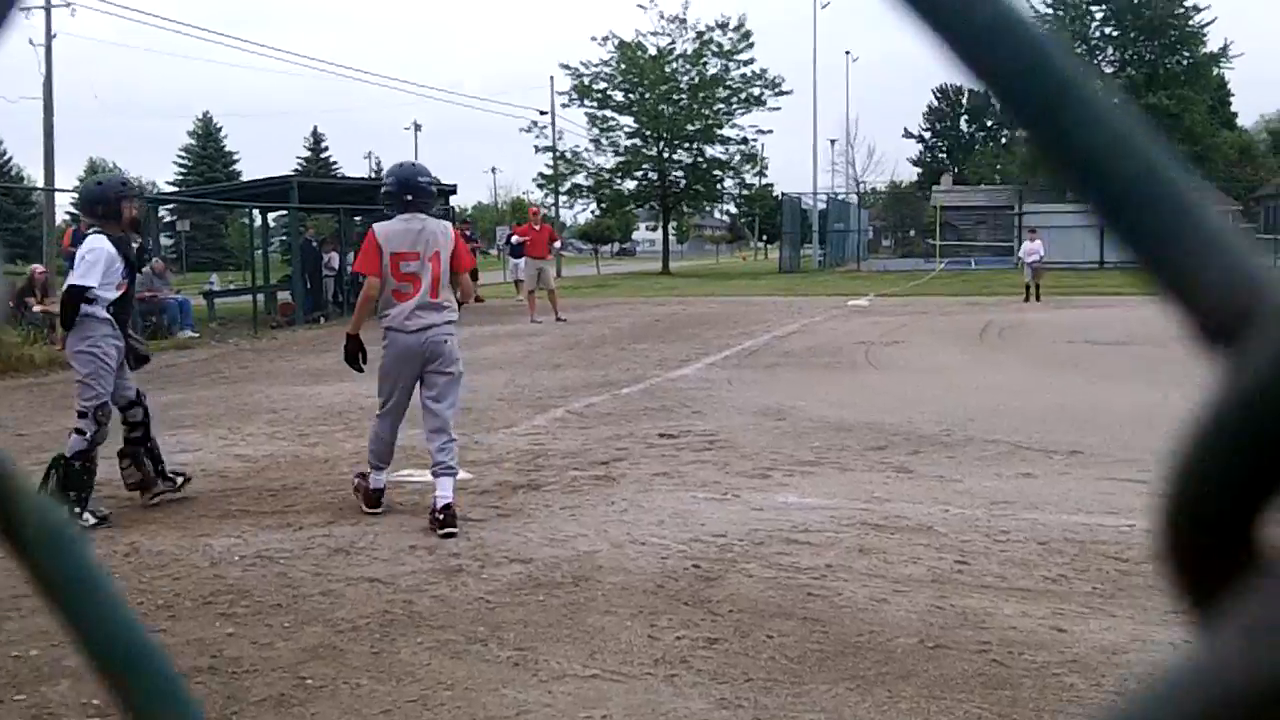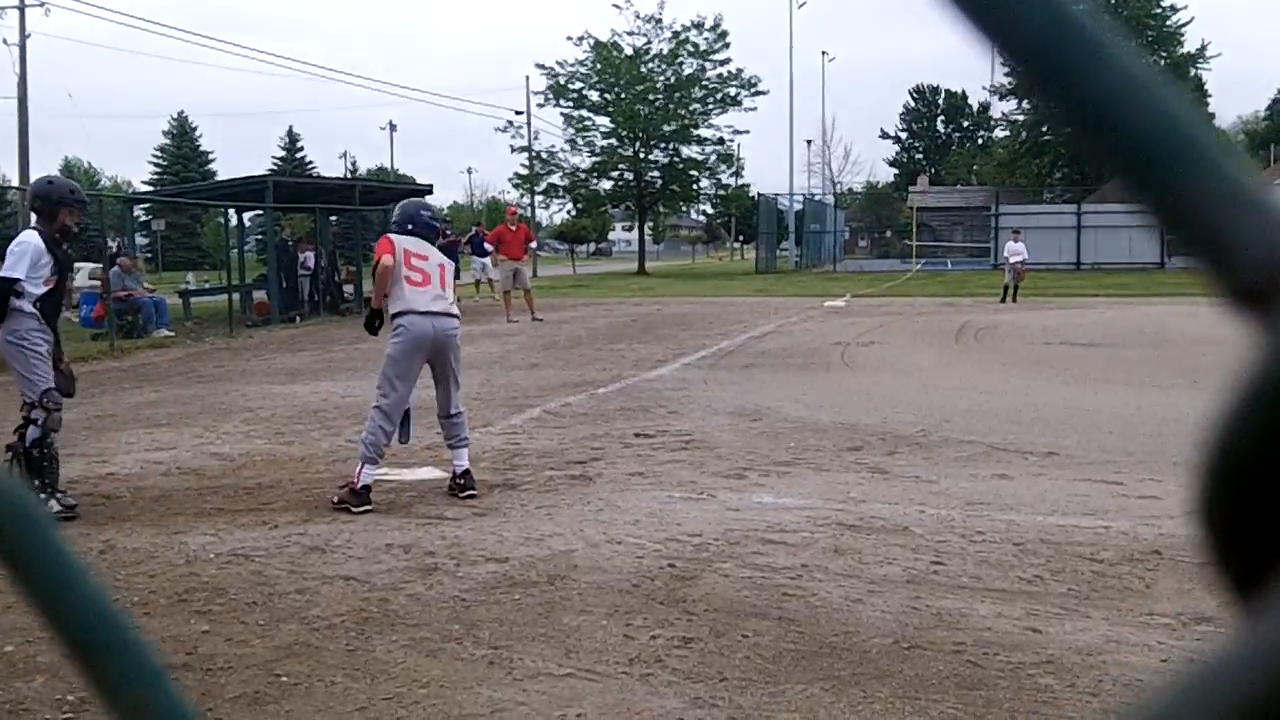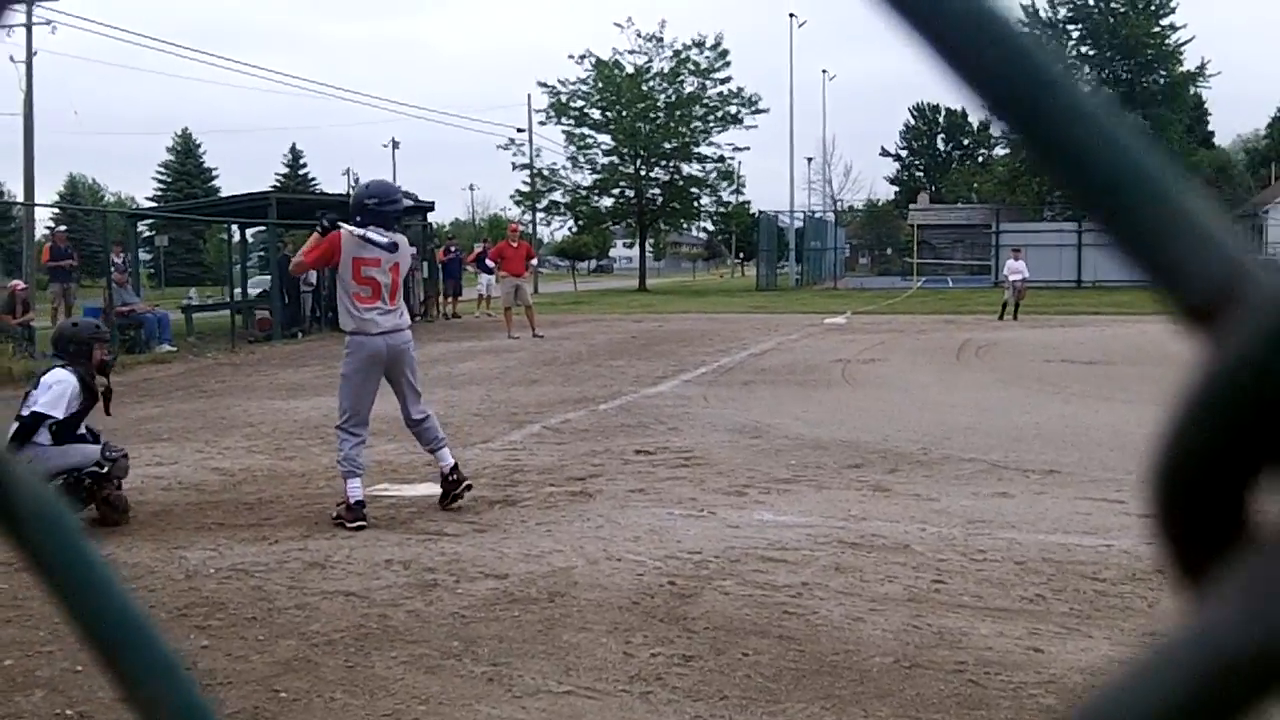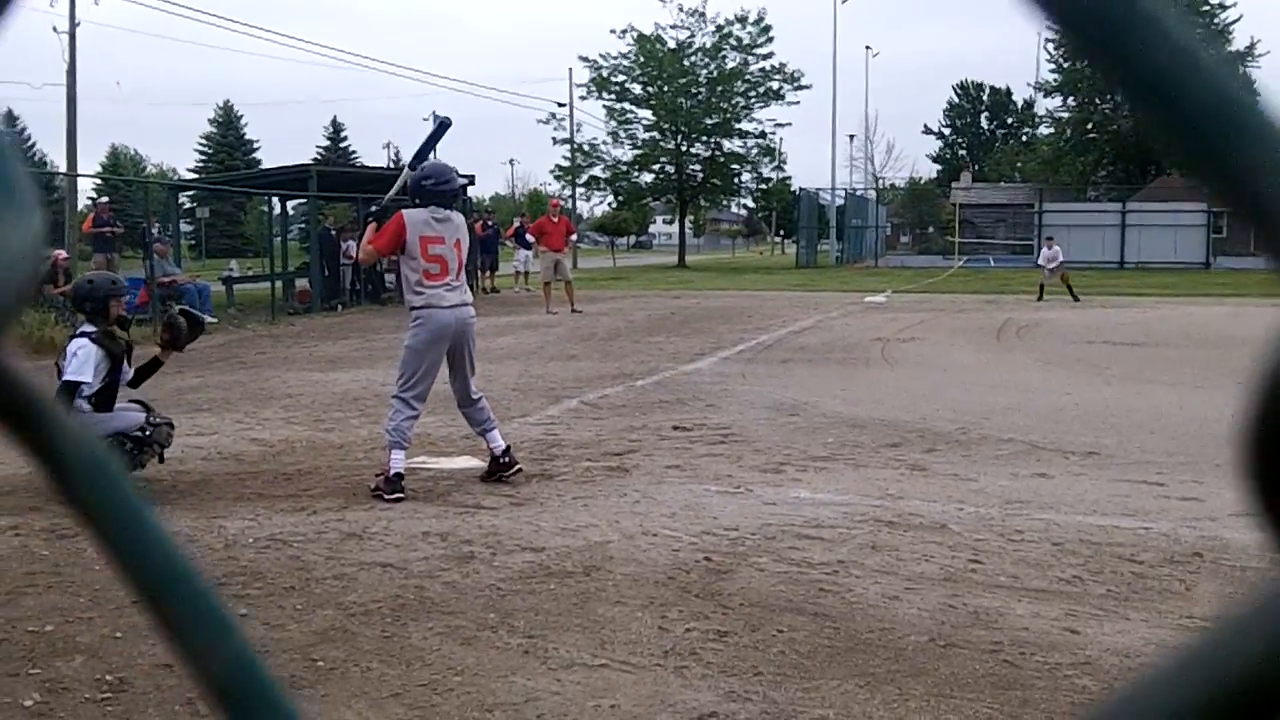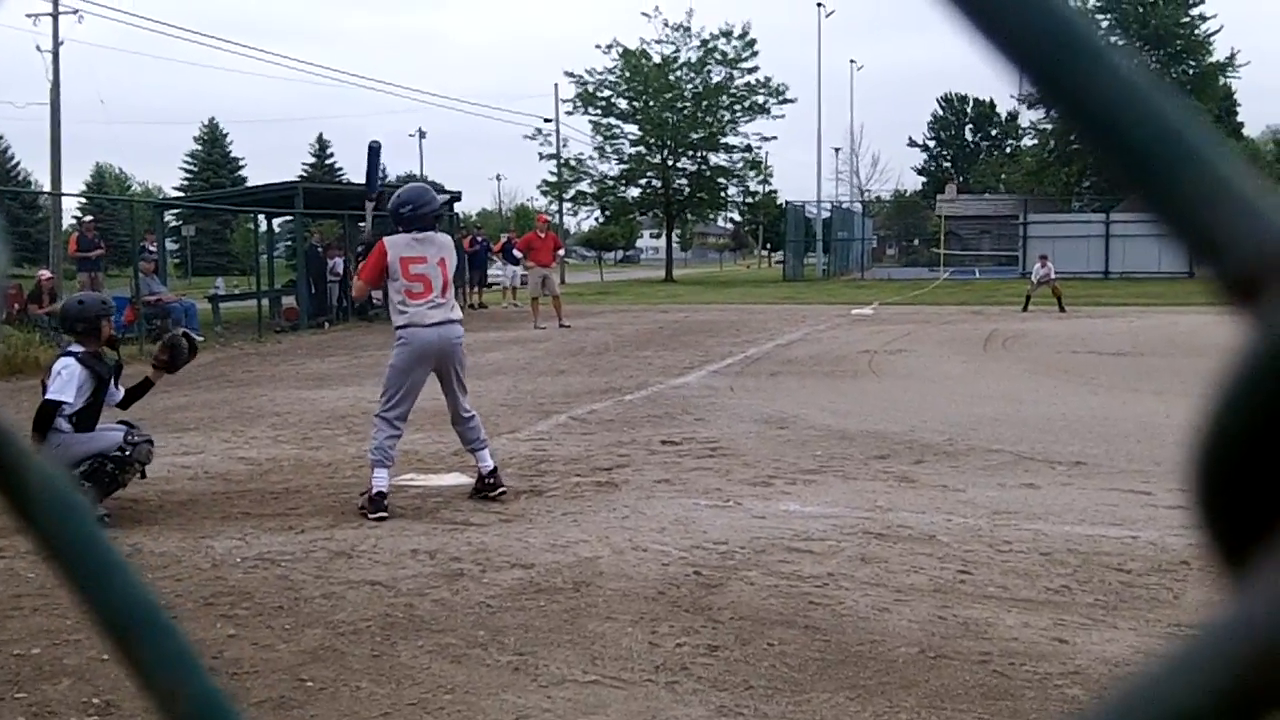
dt=1s
person 1, frame 1
left shoulder: (380, 232)
right shoulder: (446, 231)
left elbow: (371, 290)
right elbow: (466, 288)
left wrist: (352, 334)
left hip: (400, 336)
right hip: (441, 334)
left knee: (389, 416)
right knee: (440, 421)
left ankle: (374, 489)
right ankle: (444, 504)
person 1, frame 2
left shoulder: (391, 241)
right shoulder: (441, 257)
left elbow: (386, 264)
left wrist: (376, 307)
left hip: (412, 324)
right hip: (449, 324)
left knee: (387, 406)
right knee: (451, 404)
left ankle: (361, 486)
right ankle: (462, 474)
person 1, frame 3
left shoulder: (341, 239)
right shoulder: (402, 245)
left elbow: (296, 267)
left wrist: (320, 231)
left hip: (362, 342)
right hip: (400, 338)
left knee: (352, 424)
right knee: (417, 412)
left ankle: (354, 503)
right ankle: (450, 473)
person 1, frame 4
left shoulder: (406, 220)
right shoulder: (459, 221)
left elbow: (365, 257)
left wrist: (372, 222)
left hip: (429, 317)
right hip: (464, 314)
left knee: (408, 397)
right knee: (467, 391)
left ankle: (393, 476)
right ankle: (502, 456)
person 1, frame 5
left shoulder: (388, 246)
right shoulder: (446, 242)
left elbow: (359, 292)
left wrist: (363, 259)
left hip: (413, 337)
right hip: (451, 333)
left knee: (389, 417)
right knee: (461, 408)
left ankle: (378, 494)
right ankle: (489, 475)
person 2, frame 1
left shoulder: (112, 244)
right shoulder: (100, 246)
left elbow: (72, 288)
right elbow: (72, 293)
right wrist: (67, 331)
left hip: (111, 339)
right hip: (96, 339)
left knee: (134, 408)
right knee: (93, 418)
left ankle: (151, 480)
right ankle: (70, 503)
person 2, frame 2
left shoulder: (52, 245)
right shoulder: (30, 241)
left wrist: (56, 351)
left hip: (39, 333)
left knee: (38, 405)
right knee: (45, 405)
left ankle: (32, 482)
right ankle: (41, 490)
person 2, frame 3
left shoulder: (83, 381)
right shoulder: (65, 379)
left elbow: (80, 434)
right elbow: (31, 421)
left hip: (41, 451)
right hip: (29, 455)
left knee: (90, 440)
right knee: (116, 460)
person 2, frame 4
left shoulder: (109, 339)
right shoulder: (87, 344)
left elbow: (132, 380)
right elbow: (66, 393)
left wrist: (164, 354)
left hip: (94, 416)
right hip: (79, 422)
left knee: (141, 410)
person 2, frame 5
left shoulder: (97, 362)
right shoulder: (73, 364)
left elbow: (122, 401)
right elbow: (46, 411)
left wrist: (156, 374)
left hip: (74, 438)
right hip: (58, 444)
left knee: (126, 433)
right knee: (138, 446)
